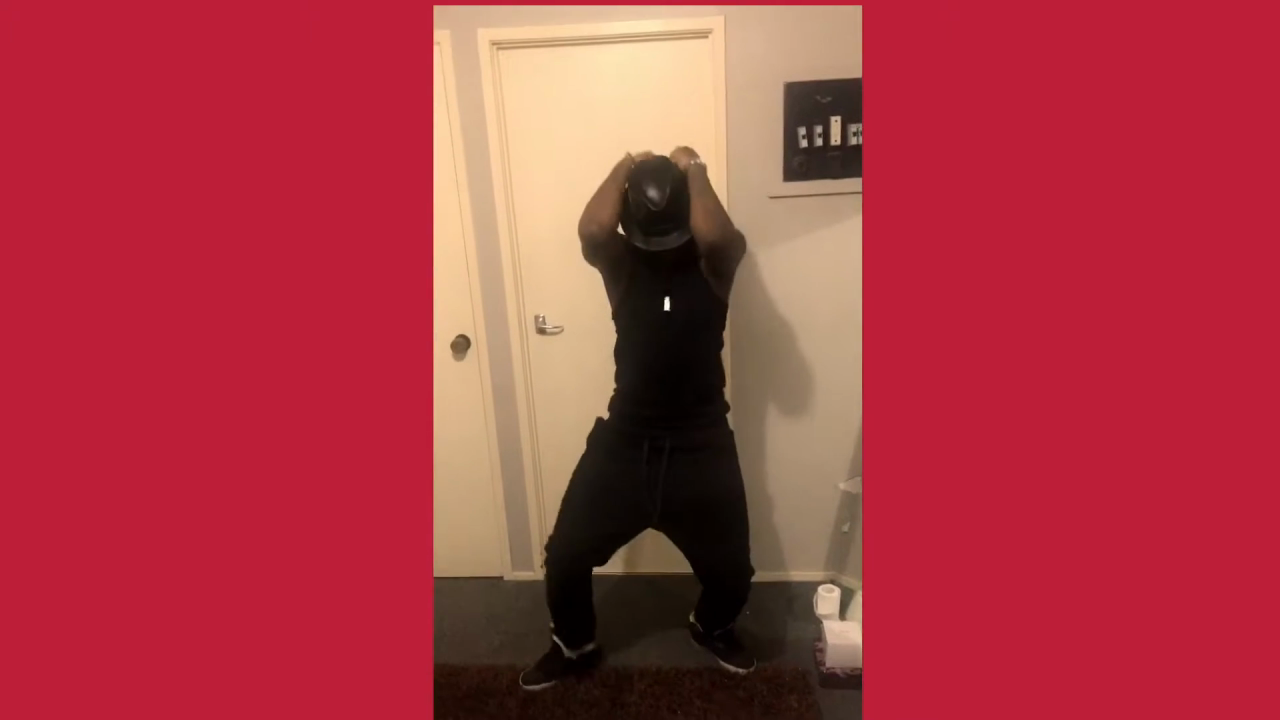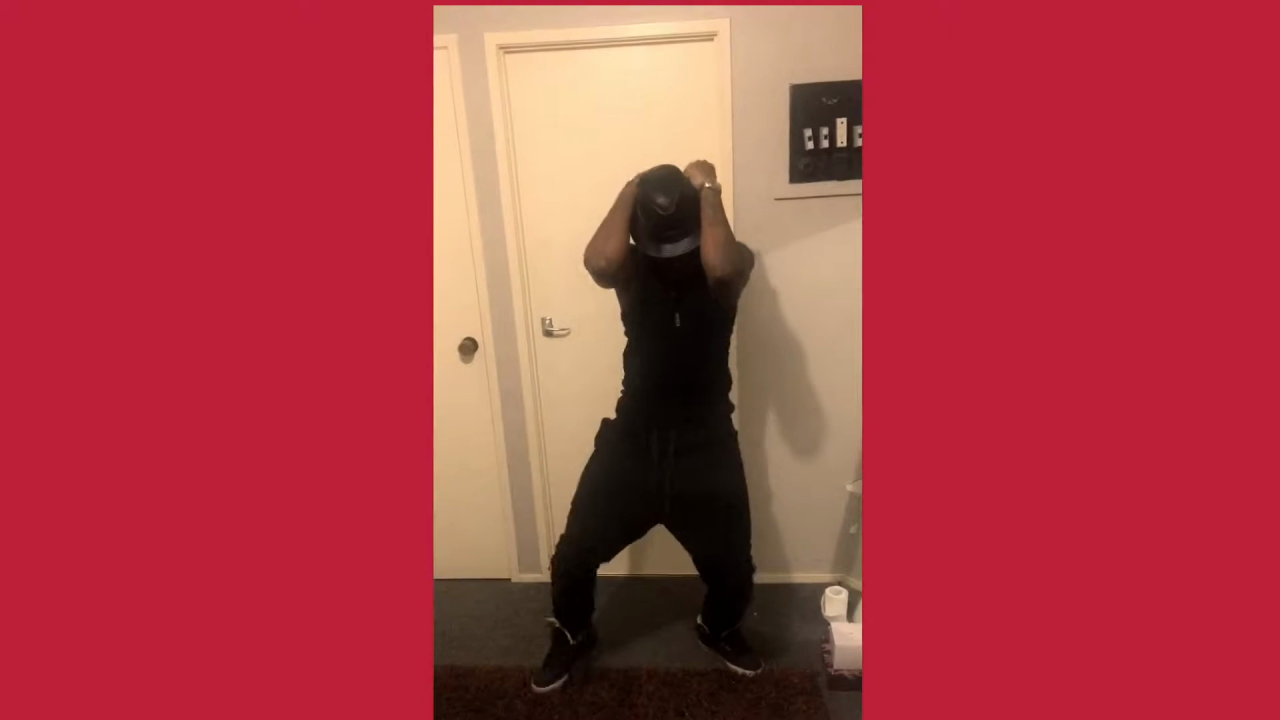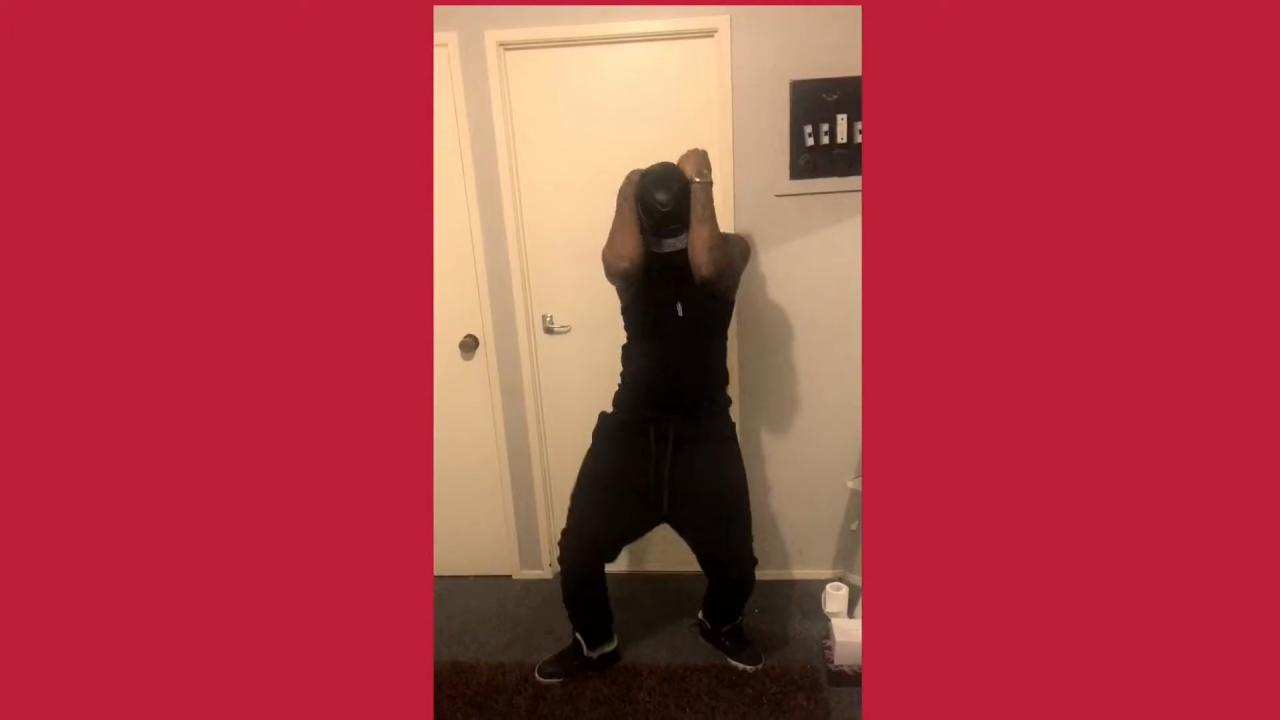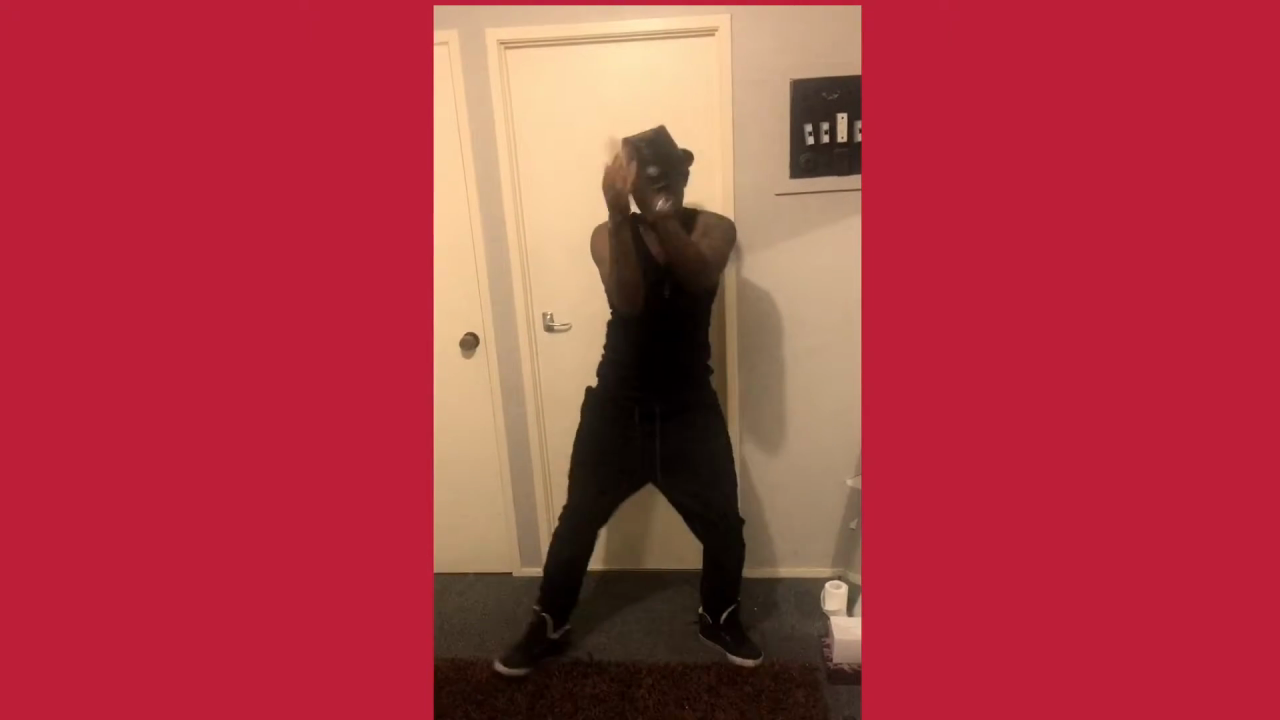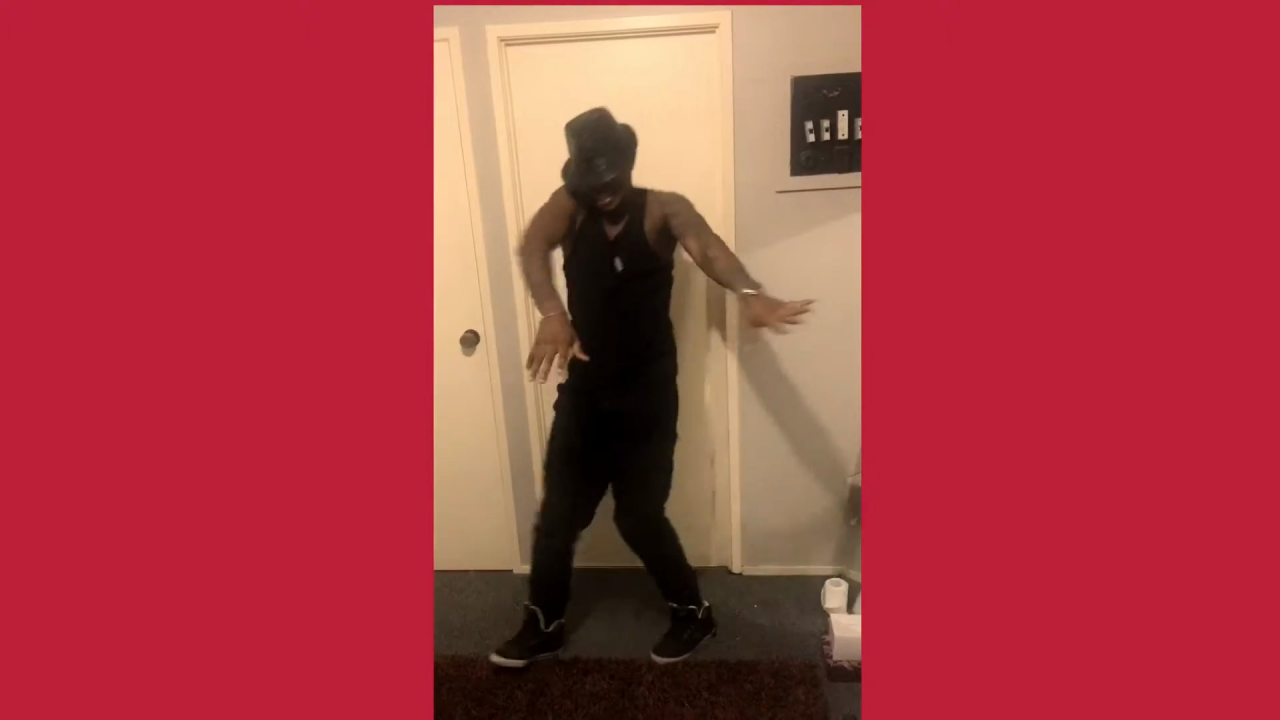
dt=0.4s
person 1, frame 1
left shoulder: (716, 263)
right shoulder: (620, 265)
left elbow: (714, 232)
right elbow: (593, 229)
left wrist: (692, 167)
right wrist: (628, 167)
left hip: (702, 446)
right hip: (624, 442)
left knee: (732, 572)
right knee: (566, 555)
left ankle: (712, 627)
right ankle: (573, 647)
person 1, frame 2
left shoulder: (733, 263)
right shoulder: (632, 268)
left elbow: (722, 265)
right elbow: (598, 261)
left wrist: (708, 187)
right wrist: (631, 190)
left hip: (705, 442)
right hip: (633, 438)
left knee: (732, 568)
right knee: (574, 553)
left ankle: (719, 628)
right ankle: (570, 636)
person 1, frame 3
left shoulder: (730, 252)
right shoulder: (634, 265)
left elbow: (706, 266)
right elbow: (620, 263)
left wrist: (699, 180)
right wrist: (630, 190)
left hip: (704, 436)
right hip: (630, 432)
left knee: (734, 559)
right knee: (579, 547)
left ankle: (720, 624)
right ankle: (593, 643)
person 1, frame 4
left shoulder: (713, 229)
right shoulder: (609, 235)
left elbow: (696, 273)
right elbow: (628, 300)
left wrist: (659, 209)
right wrist: (620, 210)
left hip: (689, 409)
right hip: (618, 405)
left knee: (722, 527)
right knee: (577, 522)
left ankle: (719, 617)
right ankle: (548, 628)
person 1, frame 5
left shoulder: (664, 210)
right shoulder: (568, 204)
left elbow: (704, 246)
right elbow: (533, 247)
left wrist: (751, 293)
right wrist: (552, 312)
left hip: (647, 396)
right hip: (583, 393)
left knee: (638, 518)
right knee: (558, 515)
left ankle: (692, 613)
right ankle: (542, 625)
